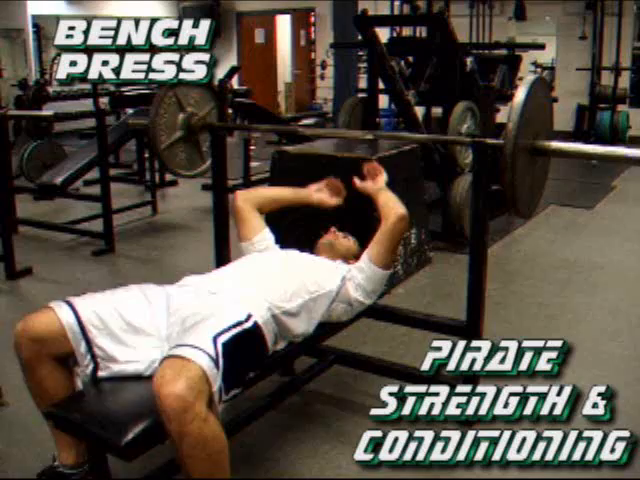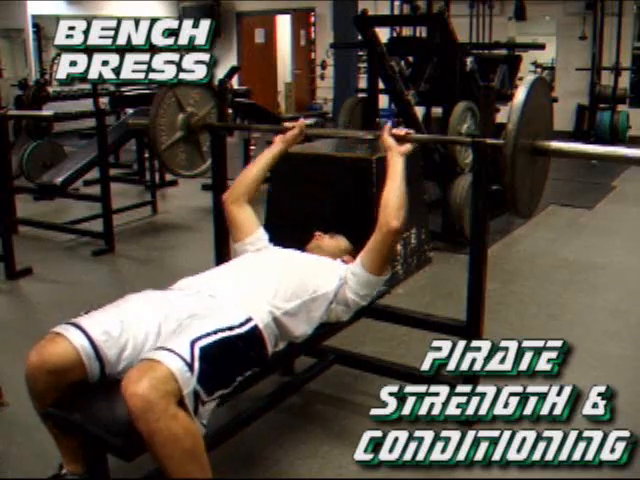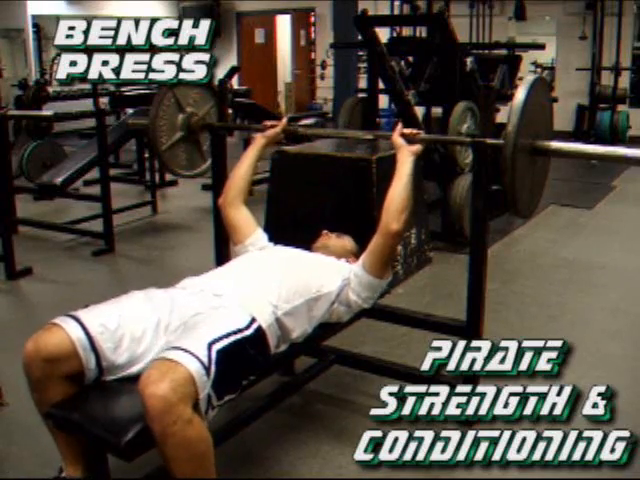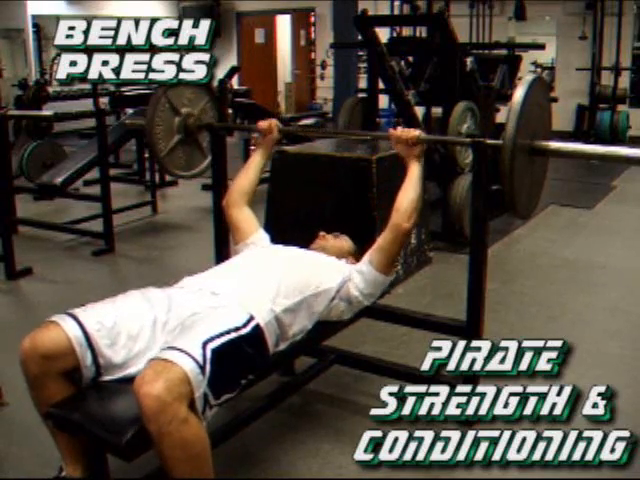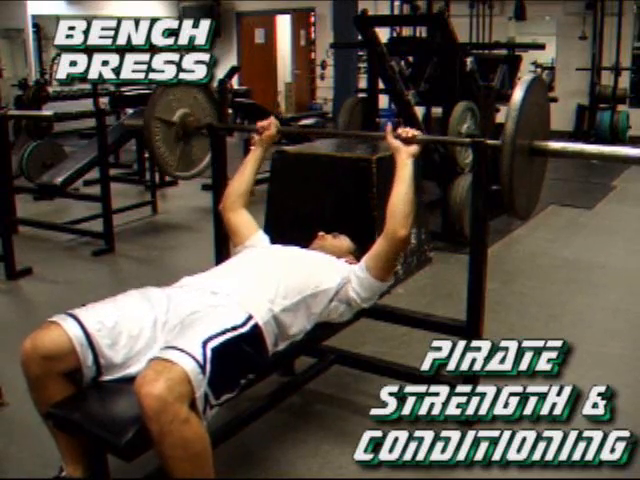
dt=0.5s
person 1, frame 1
left shoulder: (349, 282)
right shoulder: (276, 257)
left elbow: (396, 220)
right elbow: (244, 201)
left wrist: (376, 188)
right wrist: (310, 196)
left hip: (241, 319)
right hip: (182, 299)
left knee: (175, 389)
right knee: (35, 334)
person 1, frame 2
left shoulder: (345, 284)
right shoulder: (268, 255)
left elbow: (390, 226)
right elbow: (235, 200)
left wrist: (395, 157)
right wrist: (279, 146)
left hip: (238, 320)
right hip: (178, 299)
left knee: (144, 392)
right knee: (44, 363)
person 1, frame 3
left shoulder: (347, 284)
right shoulder: (269, 254)
left elbow: (390, 228)
right elbow: (230, 203)
left wrist: (404, 156)
right wrist: (259, 142)
left hip: (240, 319)
right hip: (180, 301)
left knee: (162, 393)
right knee: (43, 352)
person 1, frame 4
left shoulder: (349, 282)
right shoulder: (268, 253)
left elbow: (400, 226)
right elbow: (235, 204)
left wrist: (413, 161)
right wrist: (264, 148)
left hip: (238, 320)
right hip: (177, 299)
left knee: (157, 393)
right knee: (41, 349)
person 1, frame 5
left shoulder: (347, 283)
right shoulder: (270, 253)
left elbow: (396, 235)
right elbow: (232, 208)
left wrist: (404, 159)
right wrist: (260, 148)
left hip: (237, 321)
right hip: (175, 301)
left knee: (158, 393)
right knee: (41, 351)
